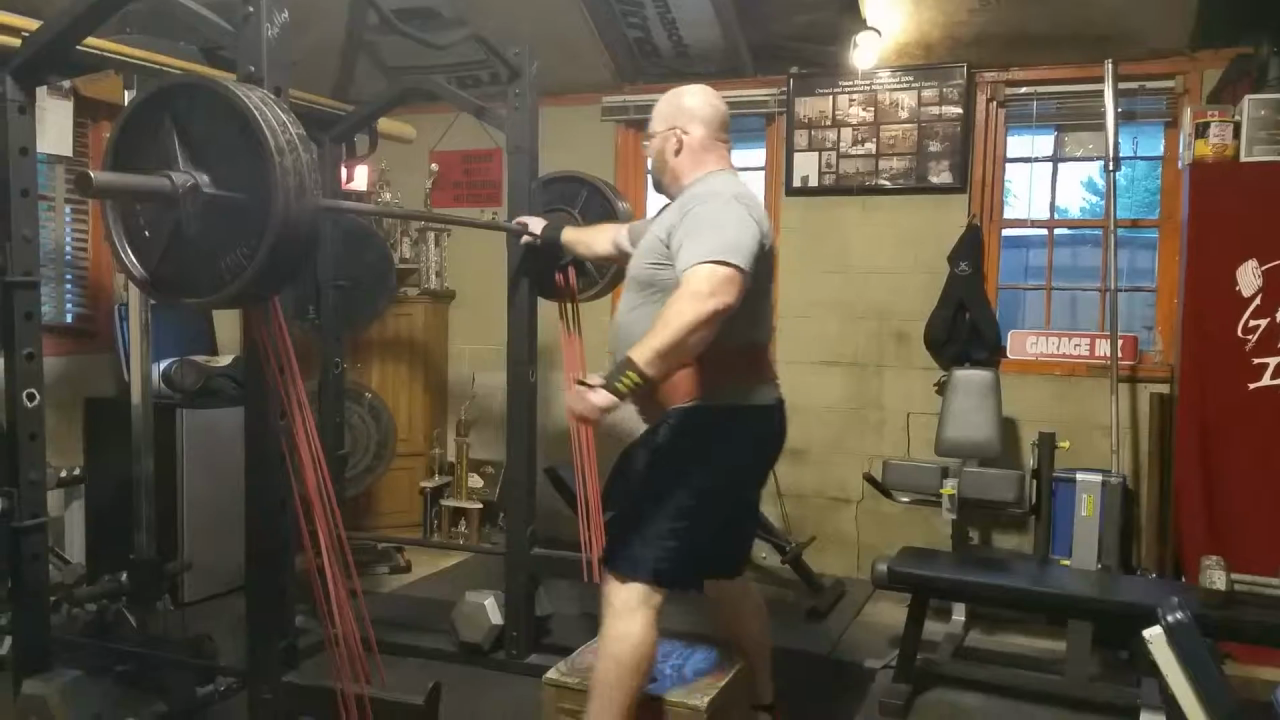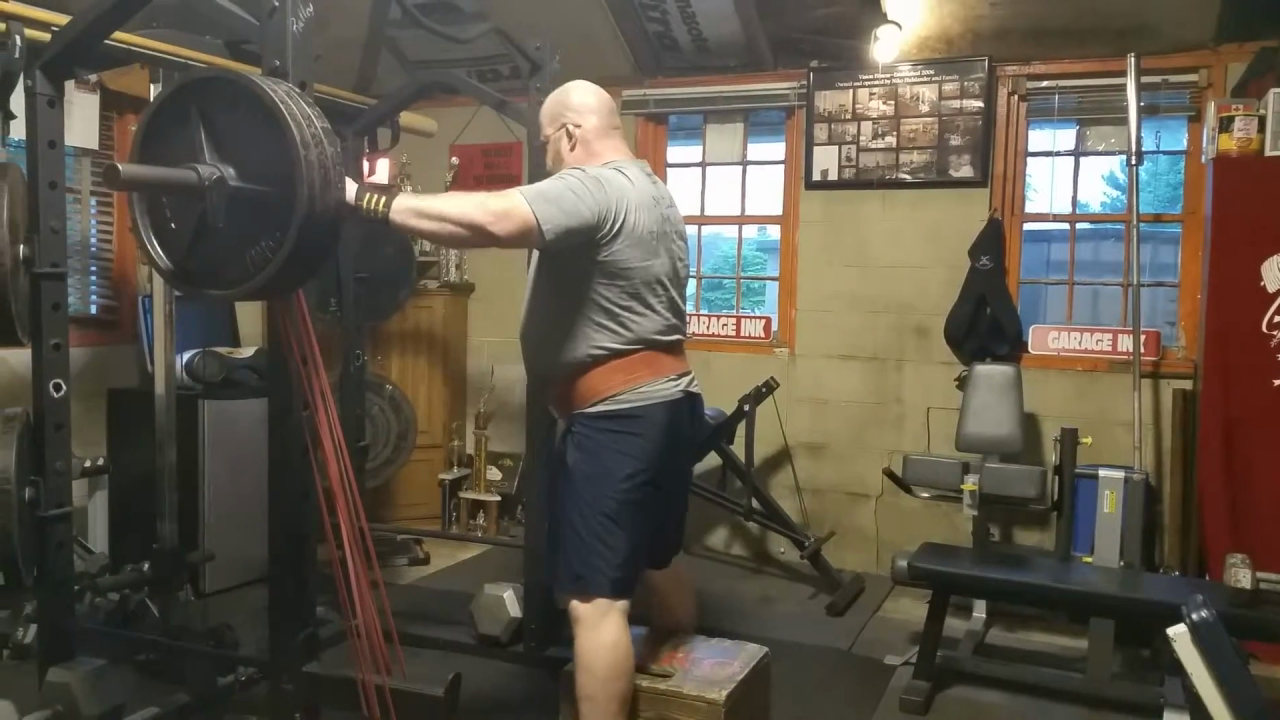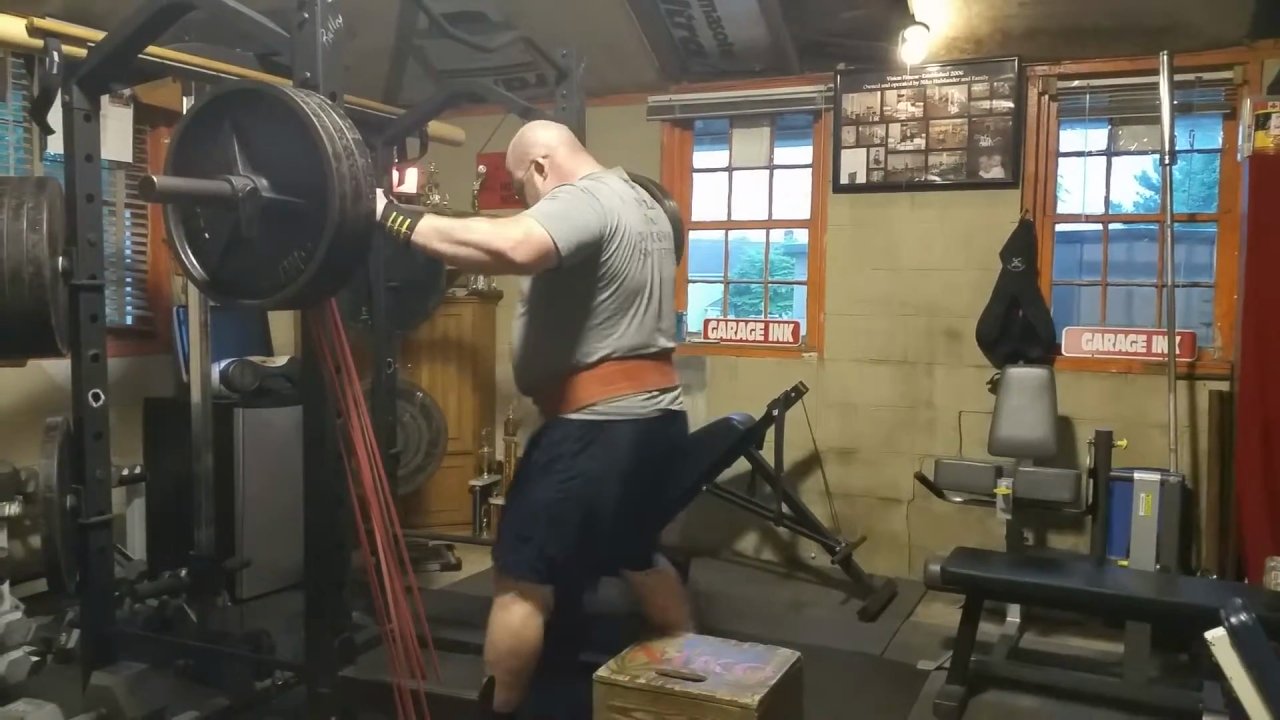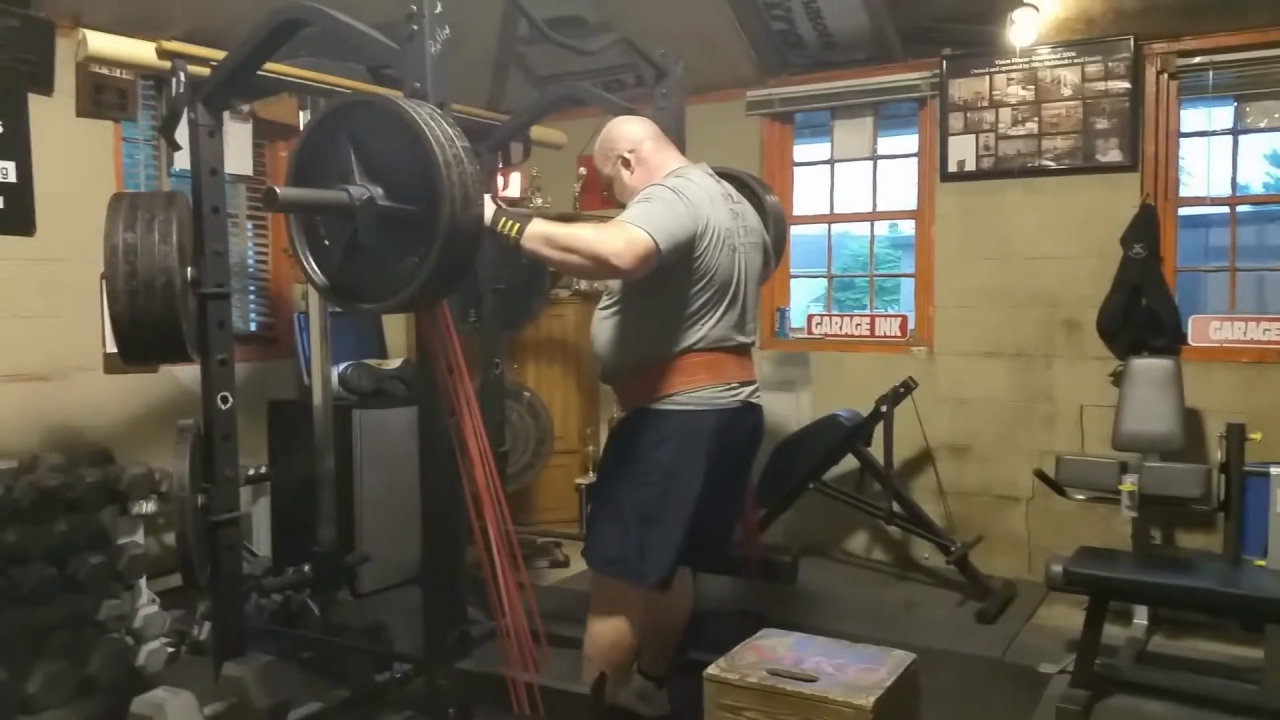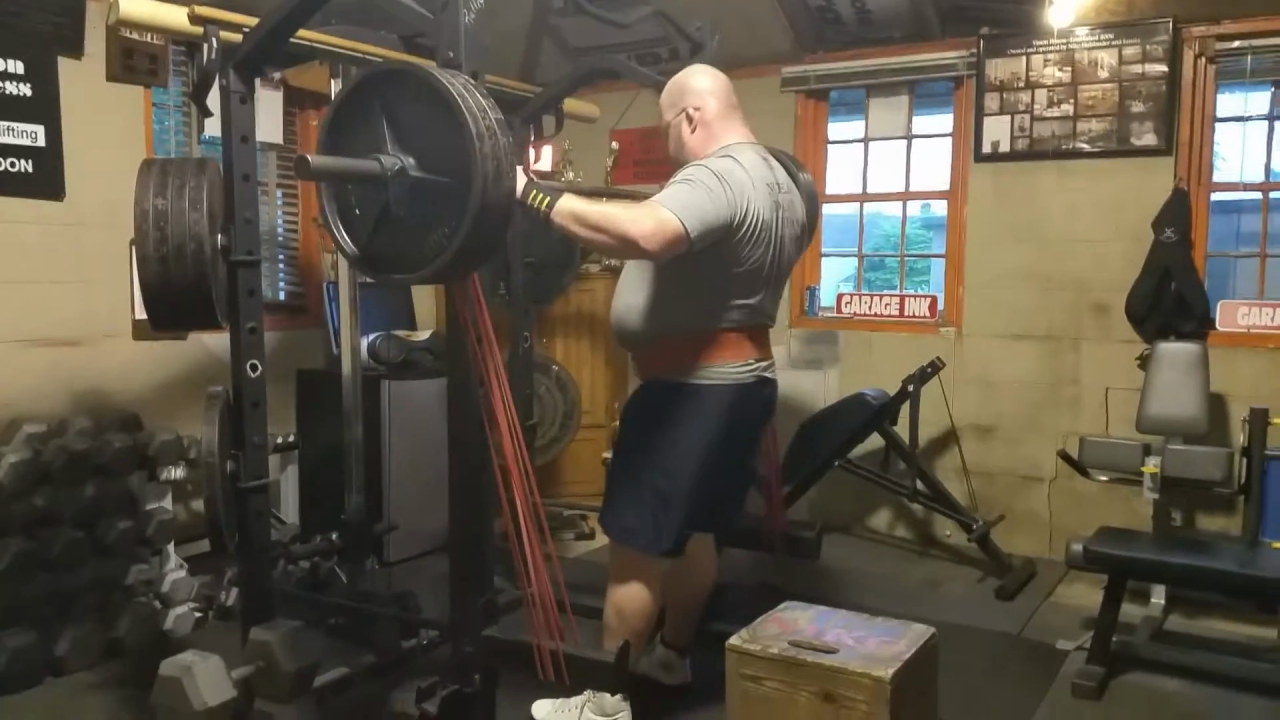
dt=1s
person 1, frame 1
left shoulder: (717, 203)
right shoulder: (700, 206)
left elbow: (708, 298)
right elbow: (620, 240)
left wrist: (620, 381)
right wrist: (555, 234)
left hip: (714, 423)
right hip: (731, 418)
left knee: (629, 587)
right knee: (721, 571)
person 1, frame 2
left shoulder: (593, 189)
right shoulder: (649, 191)
left elbow: (489, 219)
left wrist: (368, 200)
left hip: (619, 418)
right hip: (664, 404)
left knee: (594, 598)
right knee: (655, 559)
person 1, frame 3
left shoulder: (580, 201)
right shoulder: (641, 203)
left elbow: (511, 246)
left wrist: (395, 217)
left hip: (600, 422)
right hip: (655, 413)
left knee: (523, 581)
right knee: (637, 558)
person 1, frame 4
left shoulder: (672, 199)
right shoulder: (732, 202)
left elbow: (615, 253)
left wrist: (505, 221)
left hip: (678, 417)
right hip: (729, 406)
left knee: (617, 574)
right knee: (669, 561)
person 1, frame 5
left shoulder: (718, 179)
right shoulder: (780, 183)
left elbow: (643, 234)
left wrist: (537, 196)
left hip: (691, 387)
right hip: (743, 378)
left knee: (637, 544)
right knee: (692, 529)
right ankle: (670, 655)
